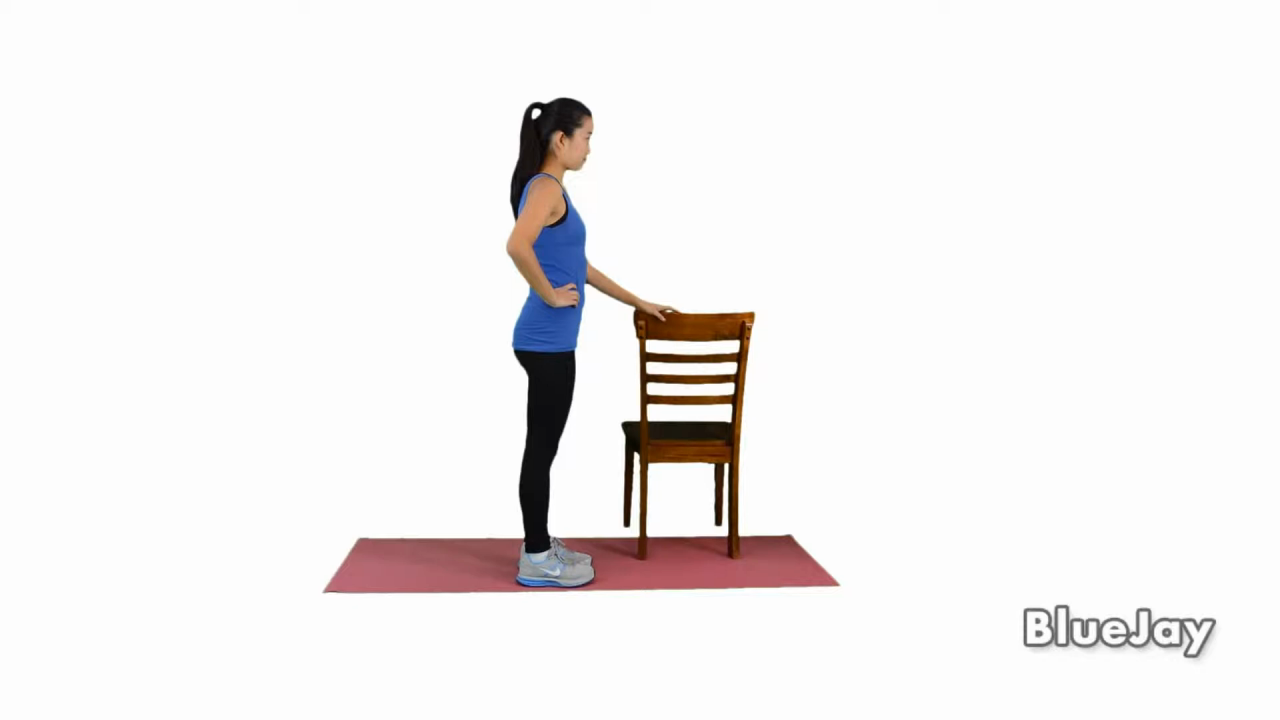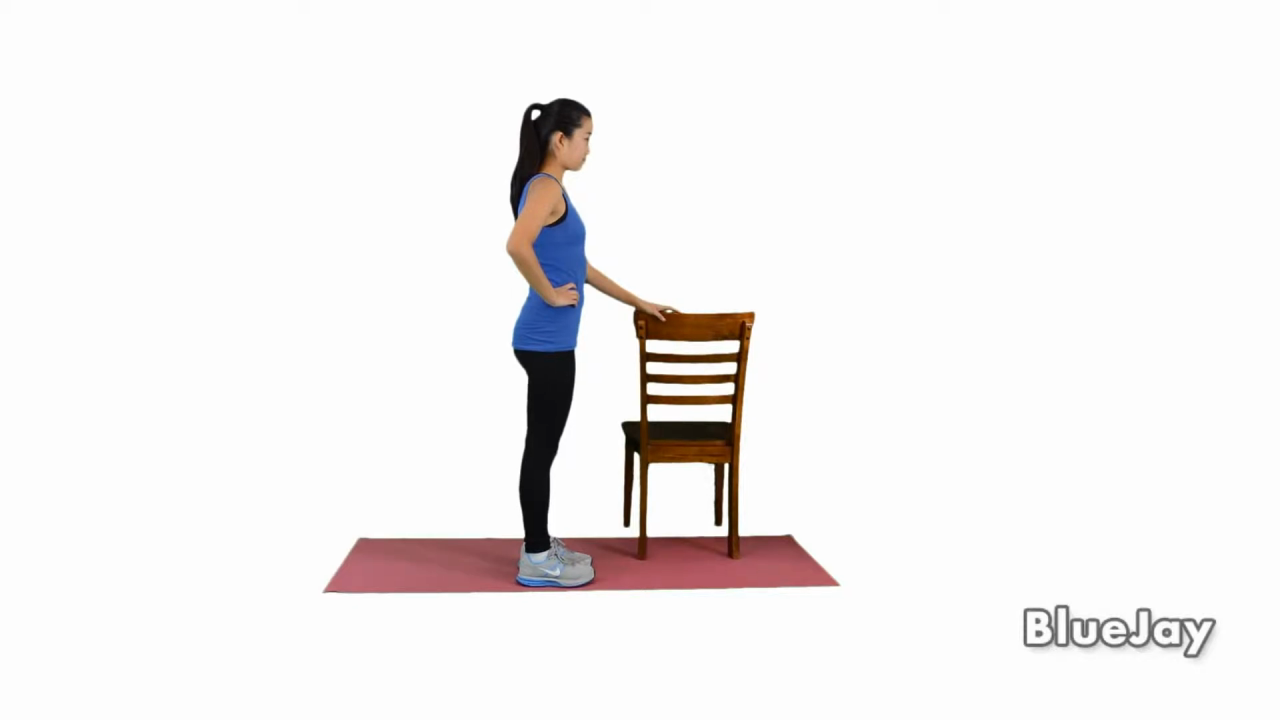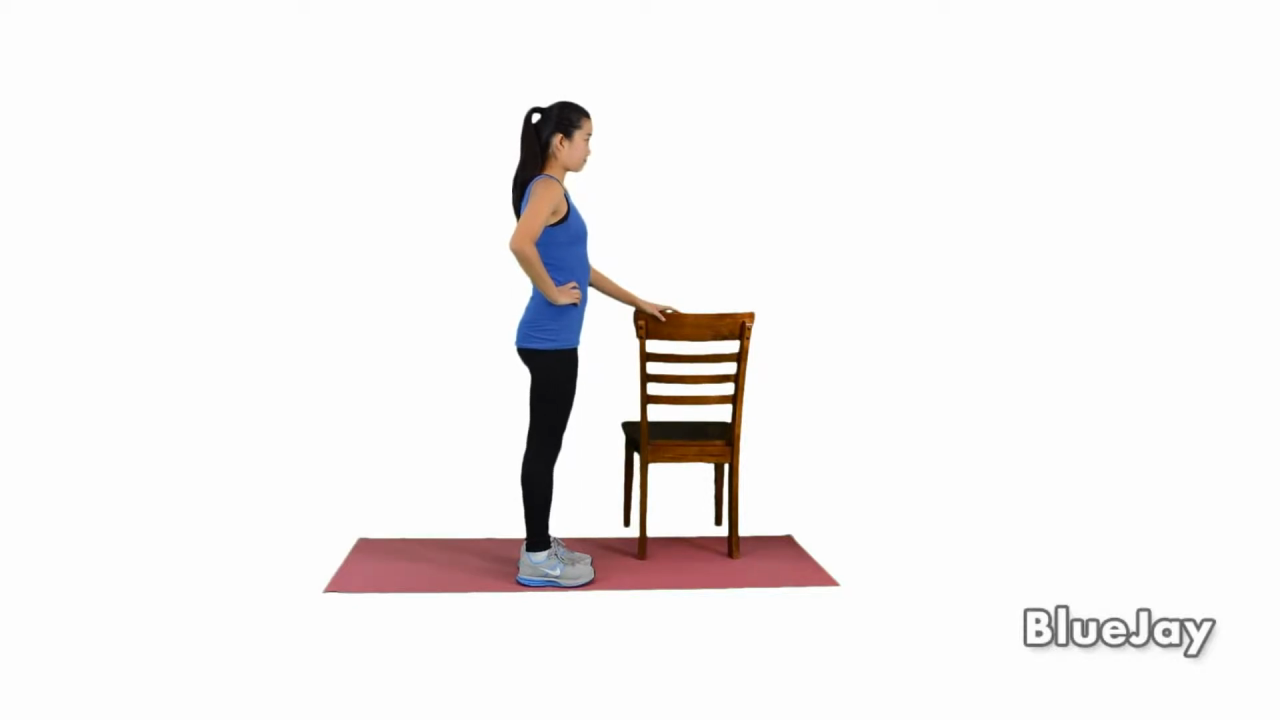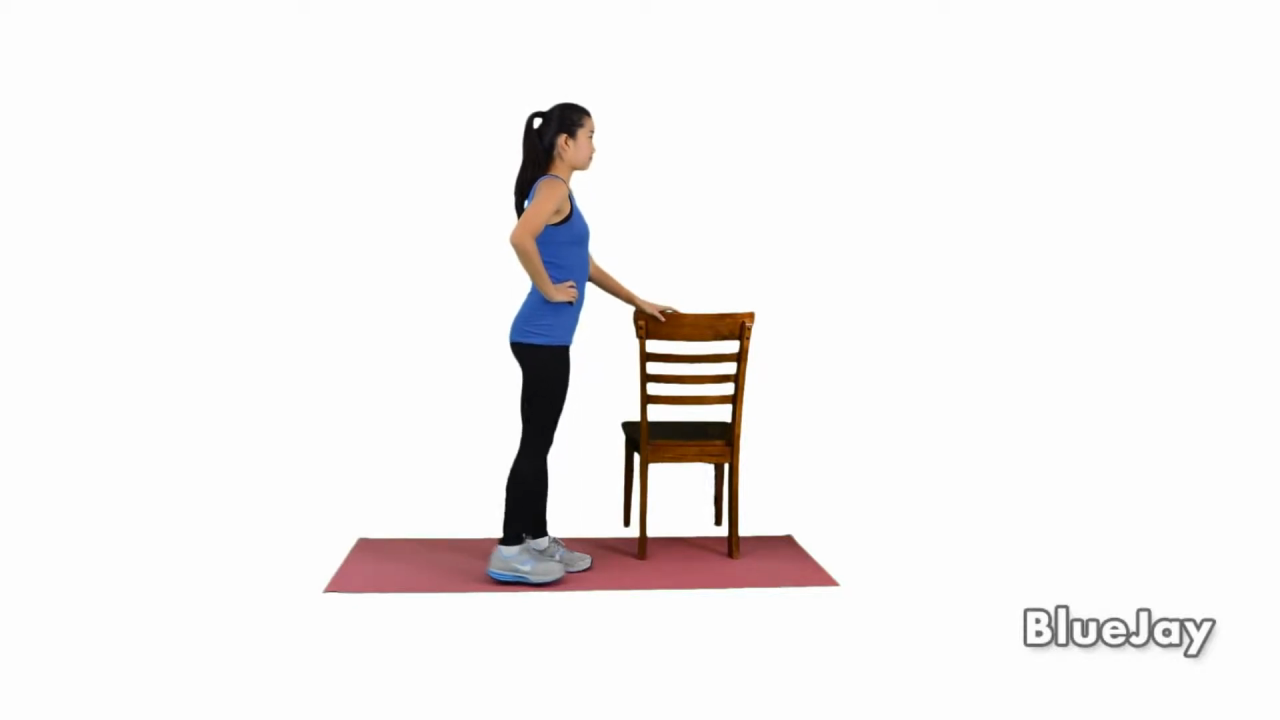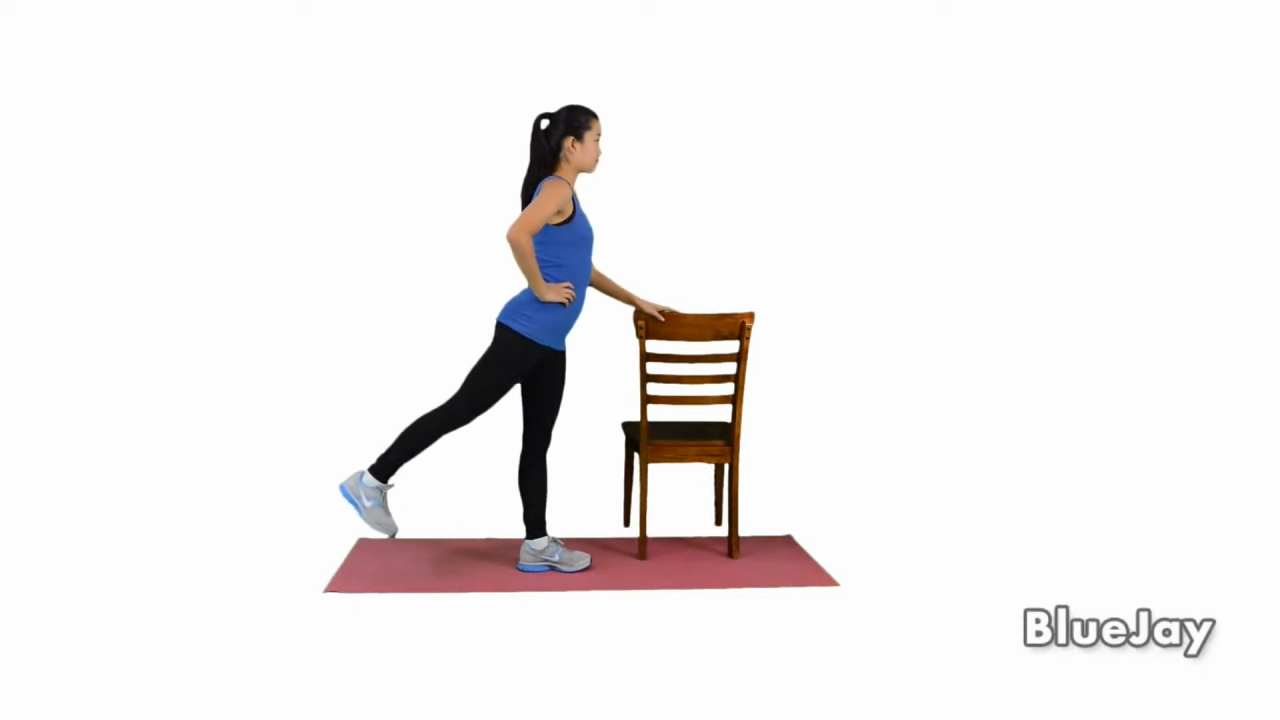
dt=1s
person 1, frame 1
left shoulder: (551, 189)
right shoulder: (545, 188)
left elbow: (580, 267)
right elbow: (518, 245)
left wrist: (639, 303)
right wrist: (549, 295)
left hip: (552, 340)
right hip: (546, 340)
left knee: (543, 447)
right knee: (541, 448)
left ankle: (540, 546)
right ankle: (536, 560)
person 1, frame 2
left shoulder: (551, 189)
right shoulder: (545, 187)
left elbow: (580, 267)
right elbow: (517, 245)
left wrist: (639, 303)
right wrist: (549, 294)
left hip: (552, 340)
right hip: (546, 340)
left knee: (544, 446)
right knee: (541, 448)
left ankle: (540, 546)
right ankle: (536, 560)
person 1, frame 3
left shoulder: (553, 191)
right shoulder: (547, 188)
left elbow: (581, 268)
right elbow: (520, 244)
left wrist: (640, 303)
right wrist: (552, 294)
left hip: (555, 339)
right hip: (549, 339)
left knee: (546, 445)
right knee: (543, 446)
left ankle: (541, 546)
right ankle: (536, 559)
person 1, frame 4
left shoulder: (558, 189)
right shoulder: (551, 187)
left elbow: (585, 265)
right elbow: (520, 238)
left wrist: (640, 303)
right wrist: (548, 289)
left hip: (549, 338)
right hip: (541, 337)
left knee: (540, 442)
right knee: (534, 443)
left ankle: (537, 541)
right ankle: (509, 550)
person 1, frame 5
left shoulder: (566, 194)
right shoulder: (556, 188)
left elbow: (581, 269)
right elbow: (517, 235)
left wrist: (636, 301)
right wrist: (540, 288)
left hip: (549, 342)
right hip: (526, 332)
left knee: (538, 442)
right knee: (459, 411)
left ankle: (537, 545)
right ankle: (372, 481)
